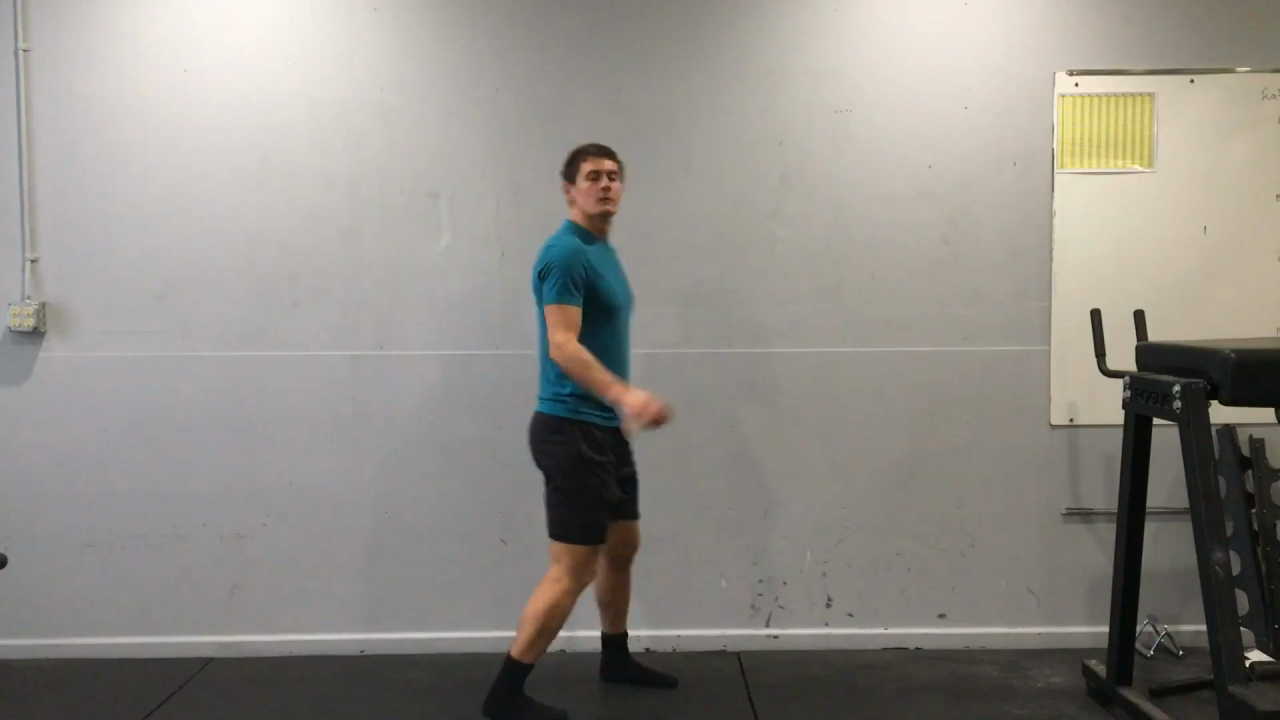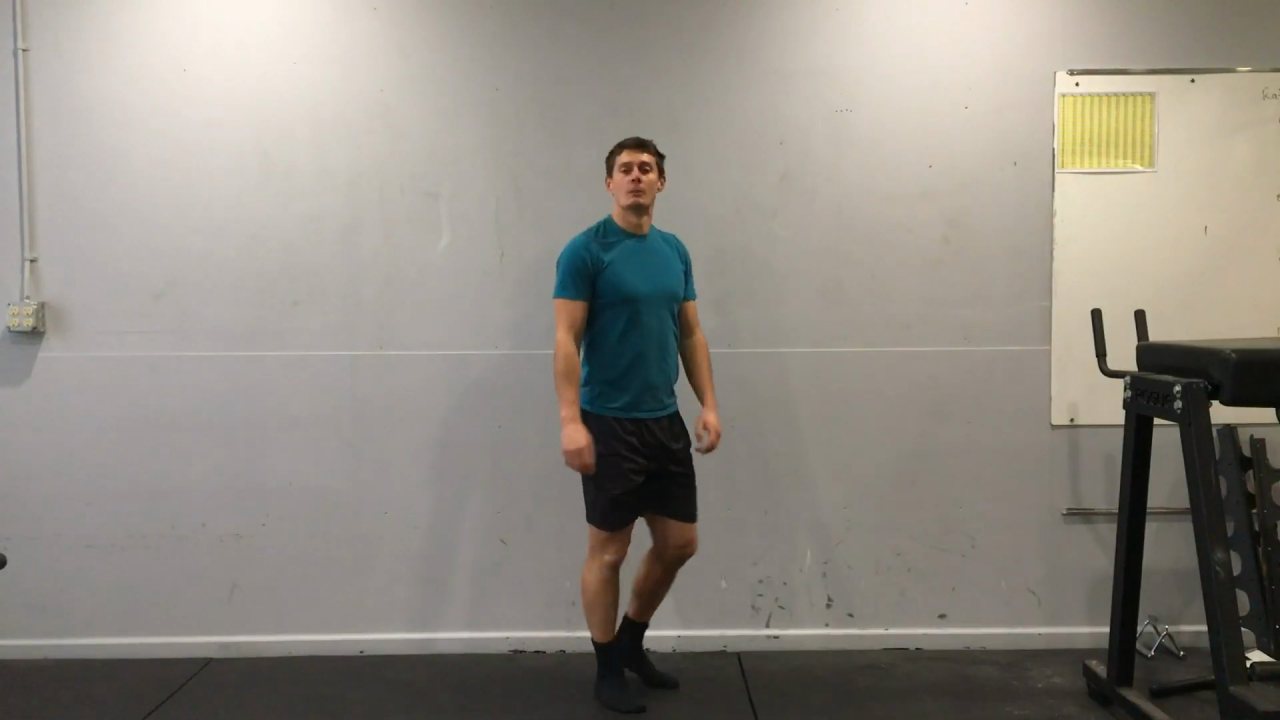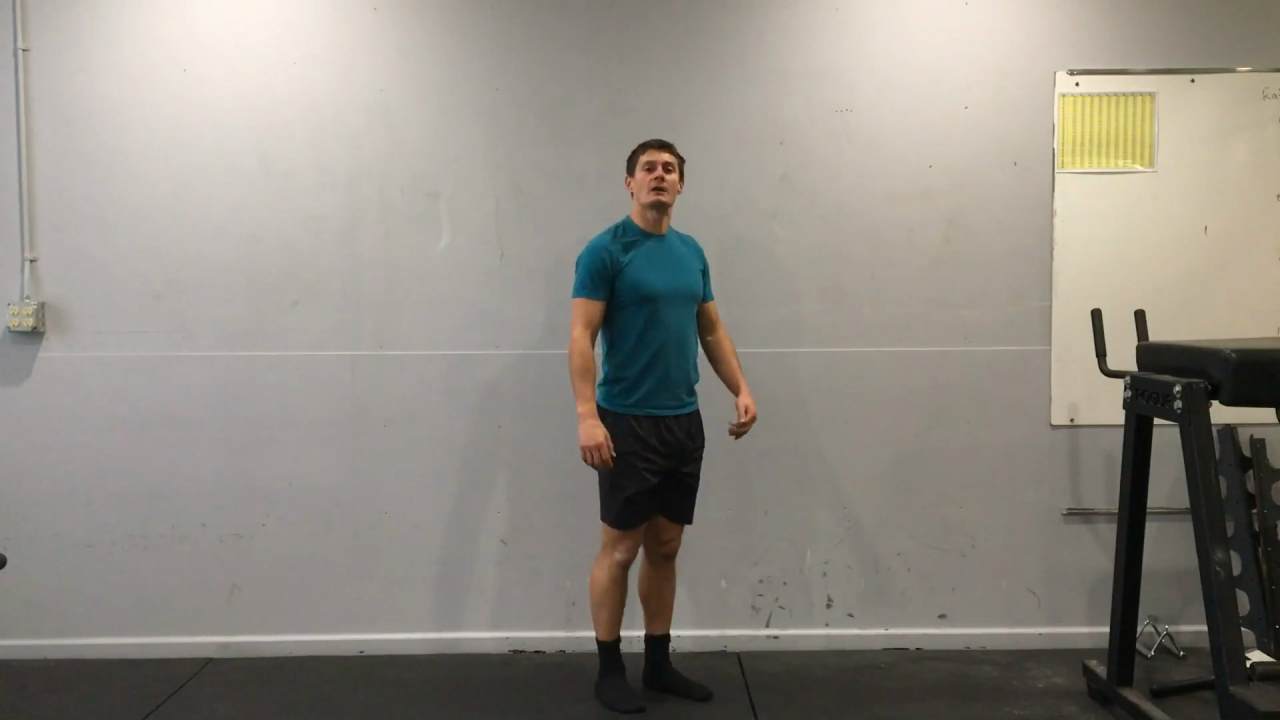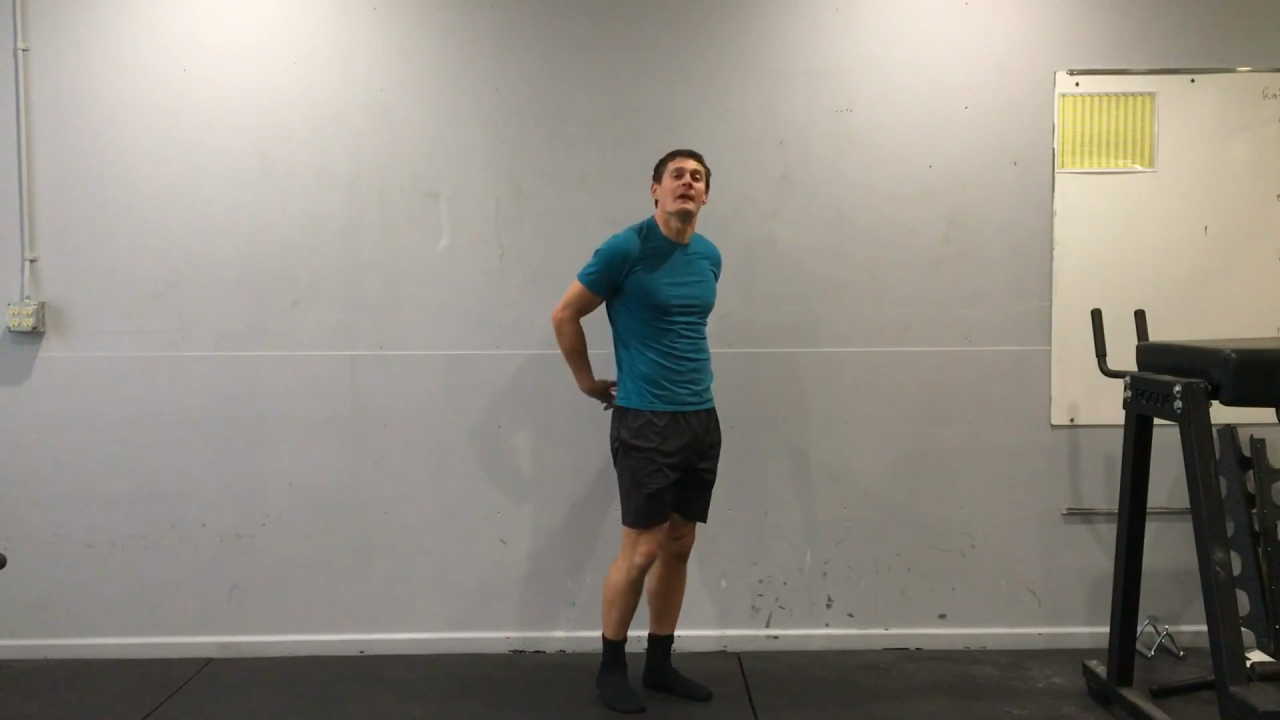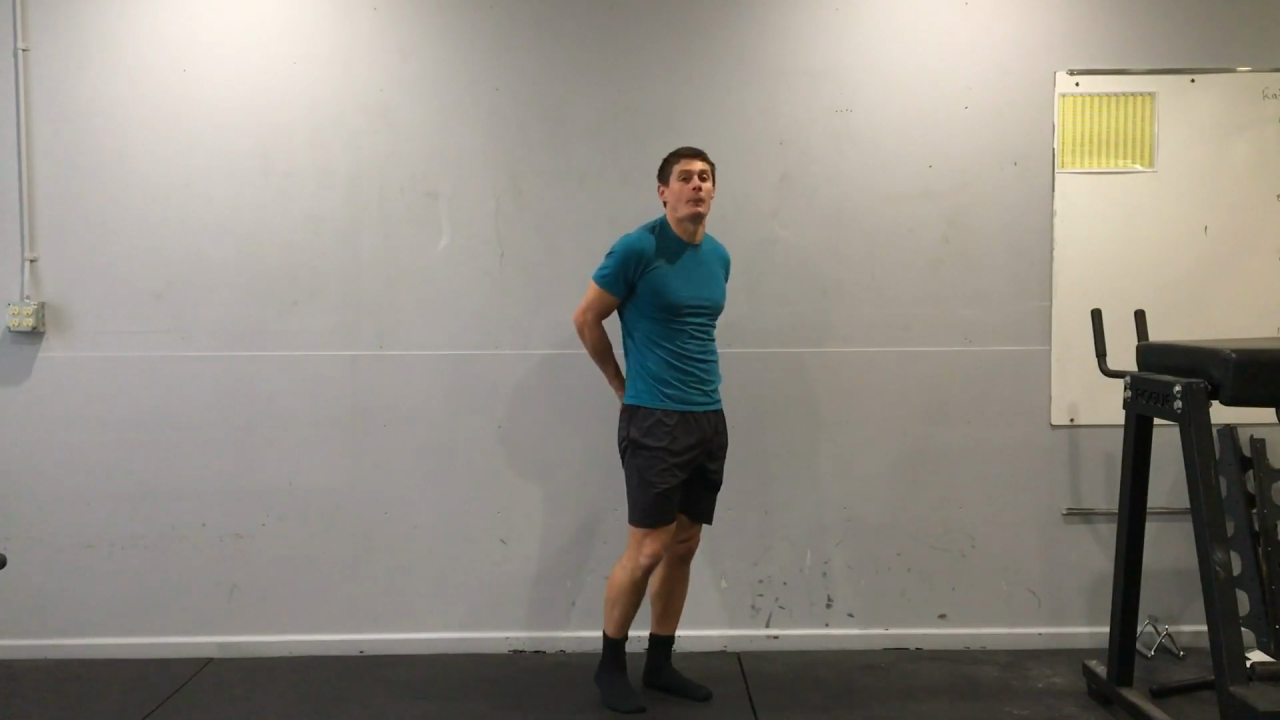
dt=1s
person 1, frame 1
left shoulder: (603, 252)
right shoulder: (569, 254)
right elbow: (563, 345)
left wrist: (623, 400)
right wrist: (623, 394)
left hip: (602, 430)
right hip: (574, 432)
left knee: (622, 546)
right knee: (572, 567)
left ankle: (616, 658)
person 1, frame 2
left shoulder: (674, 250)
right shoulder: (586, 250)
left elbow: (691, 334)
right elbow: (566, 339)
left wrist: (708, 405)
right wrist: (571, 419)
left hip: (666, 423)
right hip: (611, 427)
left knee: (679, 544)
right knee: (608, 551)
left ankle: (630, 642)
right ankle: (607, 671)
person 1, frame 3
left shoulder: (691, 251)
right shoulder: (606, 250)
left elbow: (711, 330)
right elbow: (581, 336)
left wrist: (741, 389)
right wrist: (587, 415)
left hip: (684, 421)
right hip: (628, 424)
left knee: (665, 548)
right knee: (620, 549)
left ankle: (658, 664)
right ankle: (609, 671)
person 1, frame 4
left shoulder: (710, 256)
right shoulder: (625, 249)
right elbow: (564, 315)
right wrist: (587, 381)
left hip: (702, 419)
right hip: (645, 420)
left knee: (679, 547)
right knee: (642, 550)
left ankle: (659, 663)
right ankle: (611, 667)
person 1, frame 5
left shoulder: (719, 257)
right shoulder: (637, 249)
right elbow: (587, 318)
right wrist: (623, 385)
left hip: (709, 419)
right hip: (654, 420)
left knee: (682, 548)
right knee: (647, 551)
left ankle: (659, 663)
right ankle: (610, 665)
